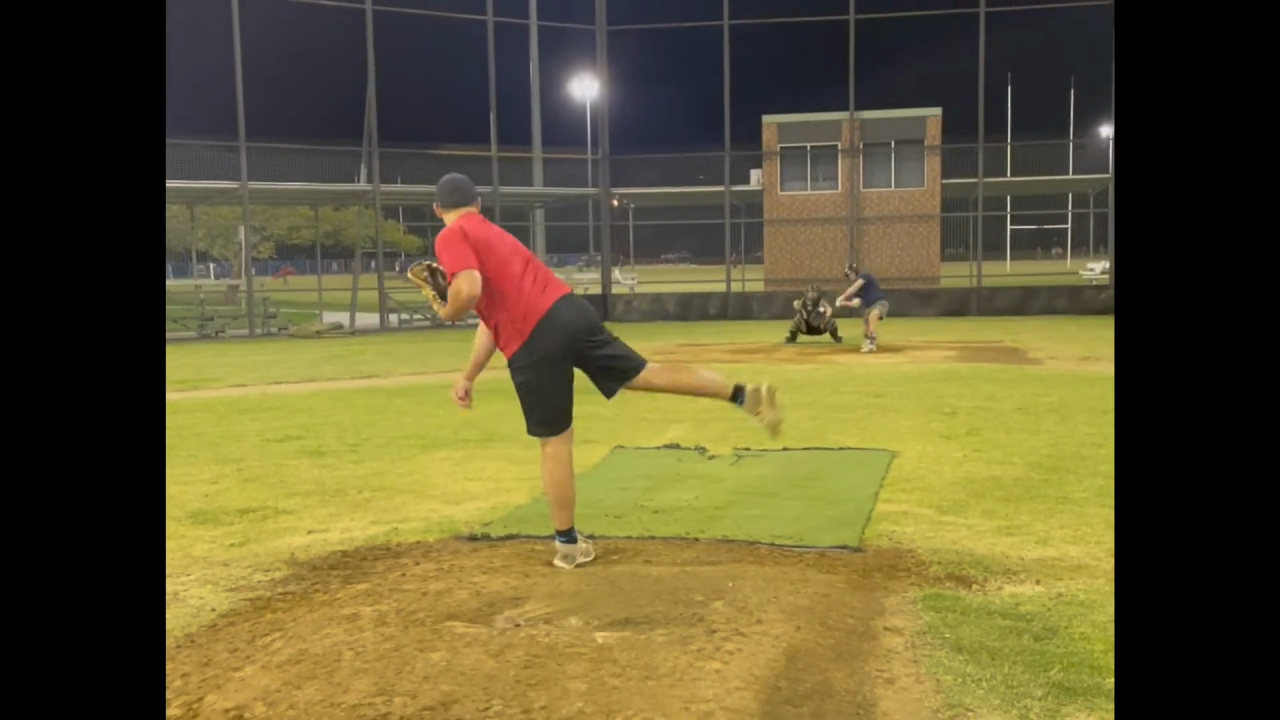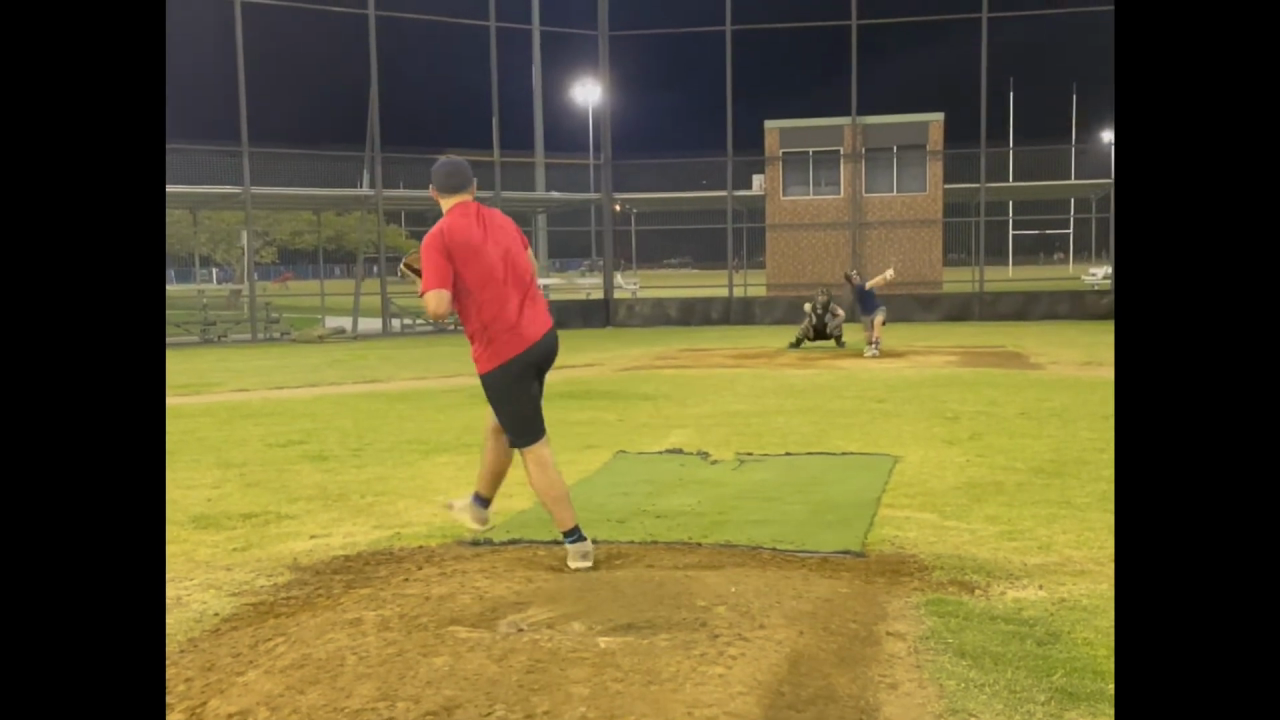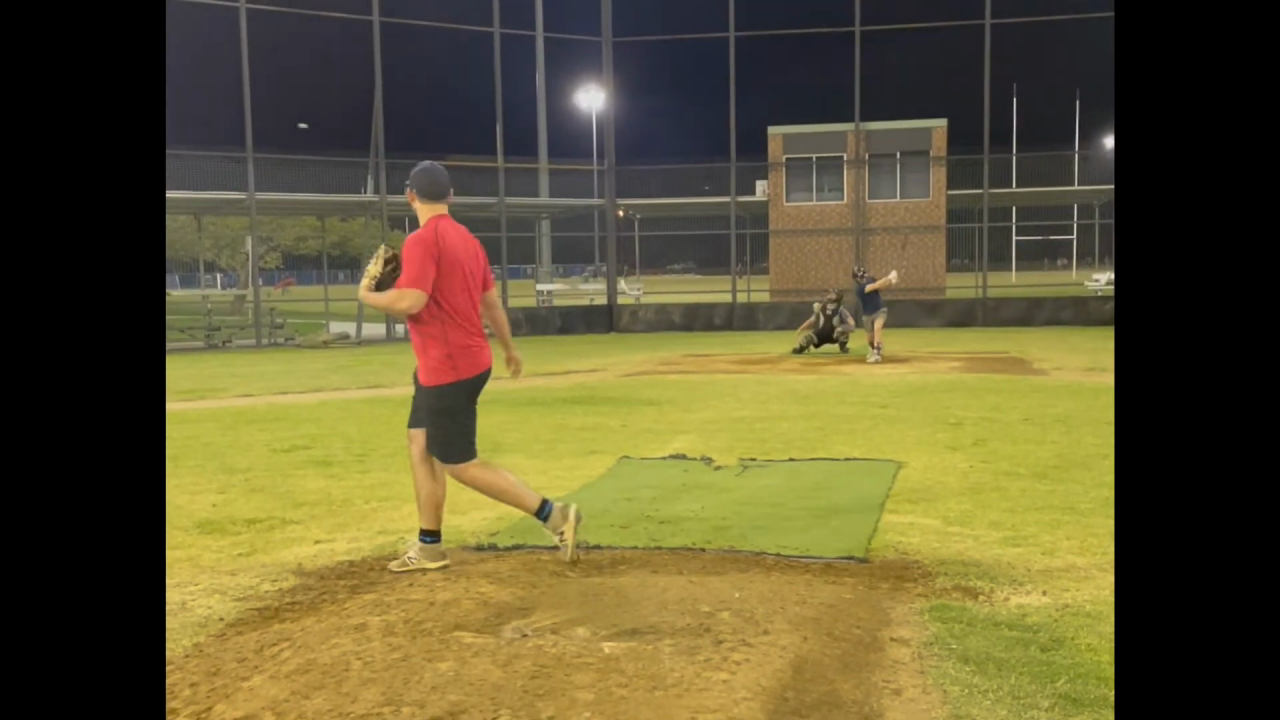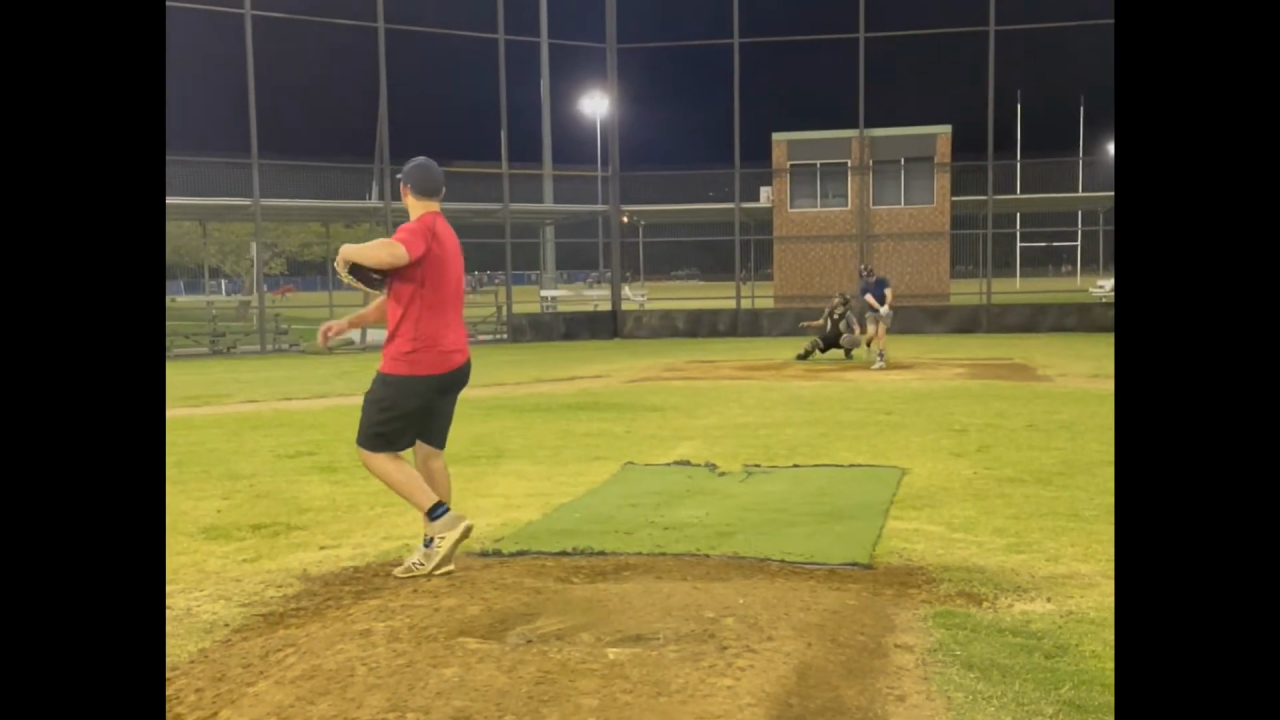
dt=0.3s
person 1, frame 1
left shoulder: (450, 236)
right shoulder: (490, 232)
left elbow: (469, 290)
left wrist: (448, 312)
right wrist: (468, 374)
left hip: (532, 346)
right hip: (568, 312)
left knee: (554, 442)
right knee: (650, 376)
left ankle: (567, 543)
right ankle: (745, 394)
person 1, frame 2
left shoulder: (437, 238)
right shoulder: (501, 220)
left elbow: (439, 308)
left wrist: (432, 296)
left hip: (503, 355)
right hip: (541, 335)
left knee: (533, 447)
right knee: (500, 426)
left ankle: (576, 543)
right ankle: (479, 505)
person 1, frame 3
left shoulder: (422, 242)
right shoulder: (467, 240)
left elbow: (411, 303)
right elbow: (492, 302)
left wrist: (370, 296)
right wrist: (509, 348)
left hip: (448, 370)
right hip: (462, 364)
left knee: (463, 465)
right knee: (420, 445)
left ankle: (554, 513)
right ankle: (429, 546)
person 1, frame 4
left shoulder: (419, 230)
right shoulder: (445, 235)
left elbow: (390, 255)
left wrist: (348, 251)
right wrist: (347, 323)
left hip: (414, 365)
right hip: (452, 362)
left knee: (374, 450)
right knee: (429, 452)
left ankle: (444, 518)
right ankle: (438, 551)
